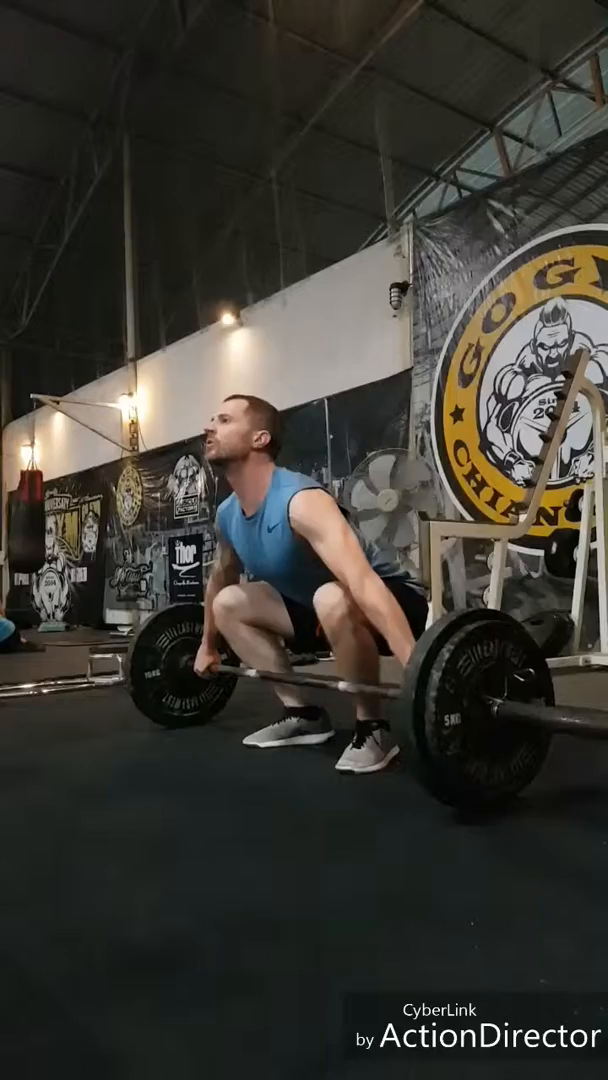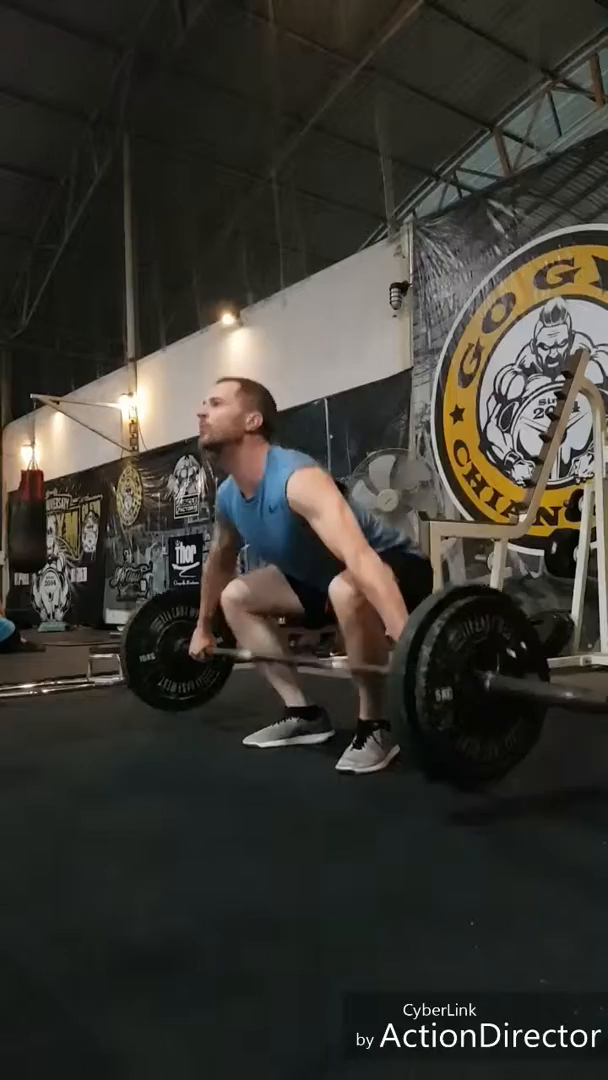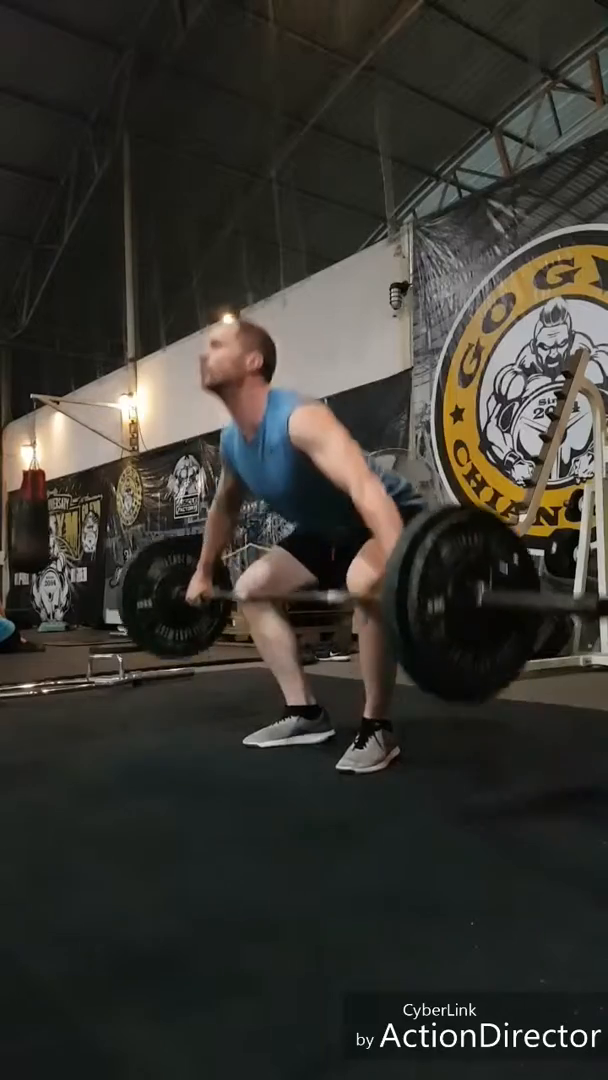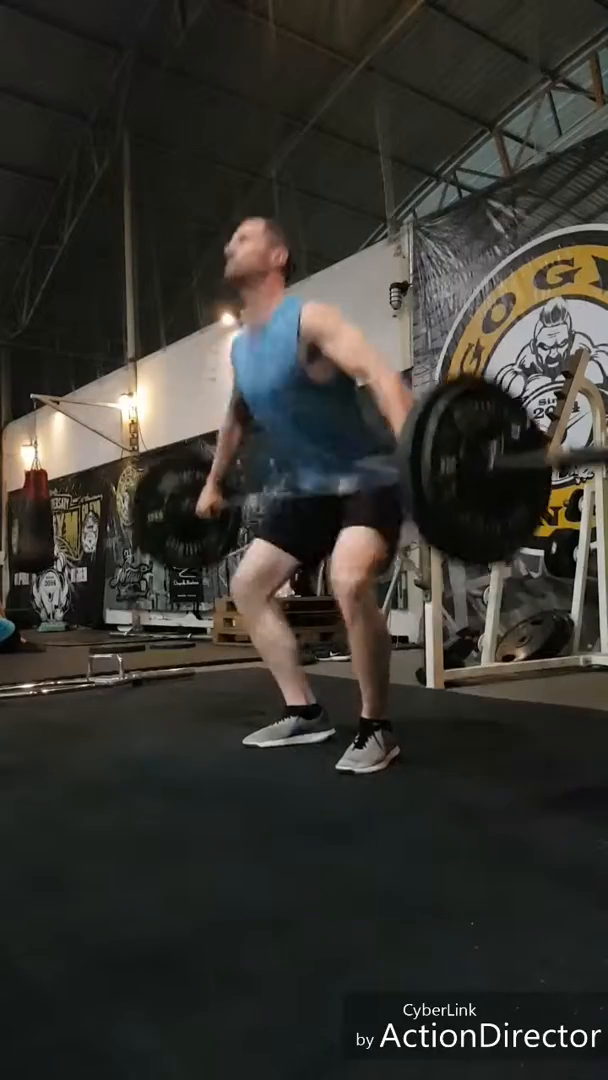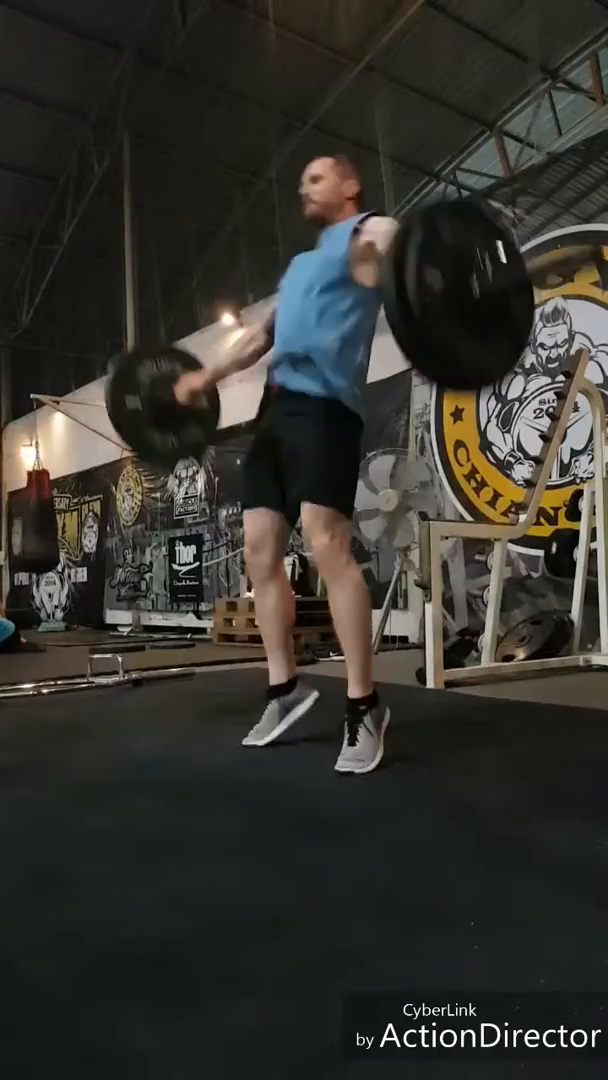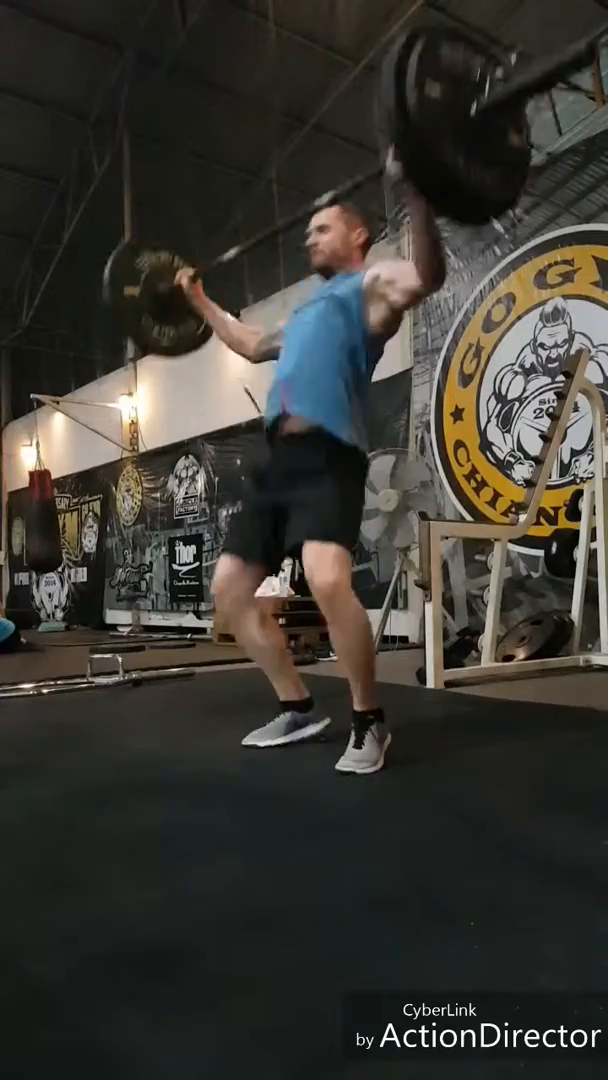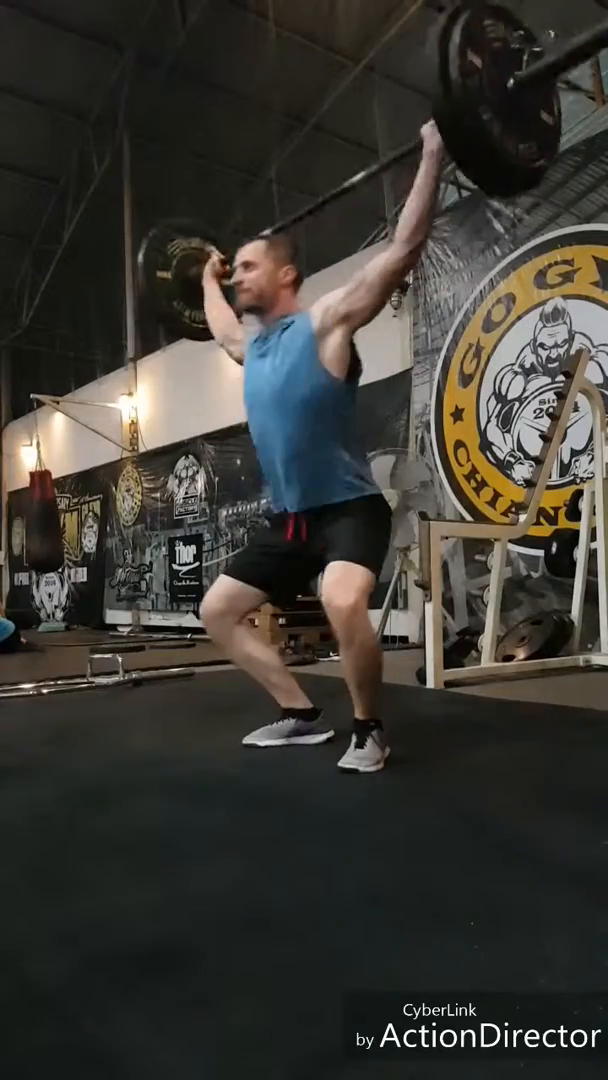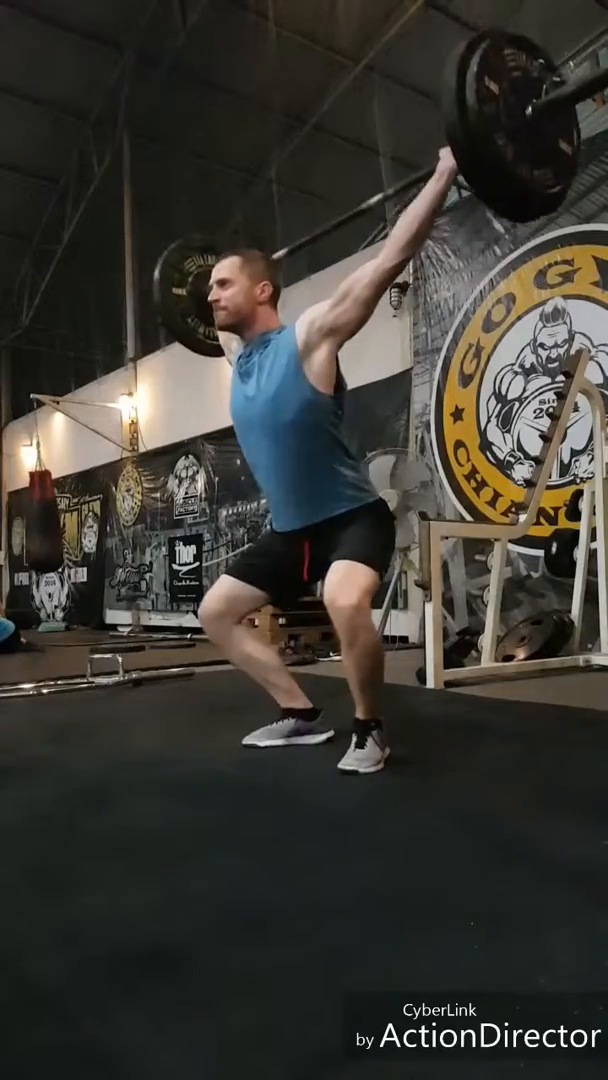
dt=0.2s
person 1, frame 1
left shoulder: (301, 502)
right shoulder: (228, 514)
left elbow: (363, 584)
right elbow: (220, 578)
right wrist: (207, 646)
left hip: (391, 602)
left knee: (334, 602)
right knee: (227, 604)
left ankle: (373, 729)
right ankle: (302, 713)
person 1, frame 2
left shoulder: (298, 480)
right shoulder: (228, 497)
left elbow: (362, 561)
right elbow: (218, 562)
right wrist: (203, 628)
left hip: (394, 567)
left knee: (346, 593)
right knee: (236, 597)
left ankle: (375, 729)
right ankle: (303, 713)
person 1, frame 3
left shoulder: (299, 419)
right shoulder: (231, 440)
left elbow: (367, 491)
right elbow: (224, 508)
right wrist: (203, 573)
left hip: (389, 523)
right hip: (328, 529)
left knee: (365, 581)
right knee: (251, 588)
left ankle: (377, 728)
right ankle: (305, 713)
person 1, frame 4
left shoulder: (308, 318)
right shoulder: (241, 348)
left elbow: (380, 373)
right elbow: (236, 421)
right wrist: (214, 484)
left hip: (365, 482)
right hip: (308, 490)
left knee: (349, 581)
right knee: (248, 583)
left ankle: (375, 728)
right ankle: (303, 711)
person 1, frame 5
left shoulder: (366, 232)
right shoulder: (303, 262)
left elbow: (396, 244)
right elbow: (264, 333)
right wrist: (206, 376)
left hip: (320, 411)
right hip: (279, 406)
left knee: (326, 546)
right knee: (259, 553)
left ankle: (364, 708)
right ankle: (285, 688)
person 1, frame 6
left shoulder: (372, 284)
right shoulder: (315, 305)
left elbow: (425, 277)
right elbow: (252, 343)
left wrist: (413, 187)
right wrist: (199, 298)
left hip: (326, 448)
right hip: (279, 455)
left knee: (327, 580)
right knee: (228, 586)
left ankle: (368, 722)
right ankle: (299, 707)
person 1, frame 7
left shoulder: (326, 321)
right shoulder: (260, 344)
left elbow: (403, 249)
right elbow: (226, 333)
left wrist: (433, 156)
right wrist: (208, 279)
left hip: (349, 507)
right hip: (291, 515)
left knee: (342, 602)
right knee: (217, 610)
left ankle: (368, 729)
right ankle: (302, 714)
person 1, frame 8
left shoulder: (309, 336)
right shoulder: (242, 356)
left elbow: (390, 258)
right elbow: (221, 325)
left wrist: (445, 172)
left hip: (351, 517)
right hip: (290, 529)
left knee: (346, 602)
right knee: (215, 611)
left ankle: (369, 729)
right ankle: (302, 715)
